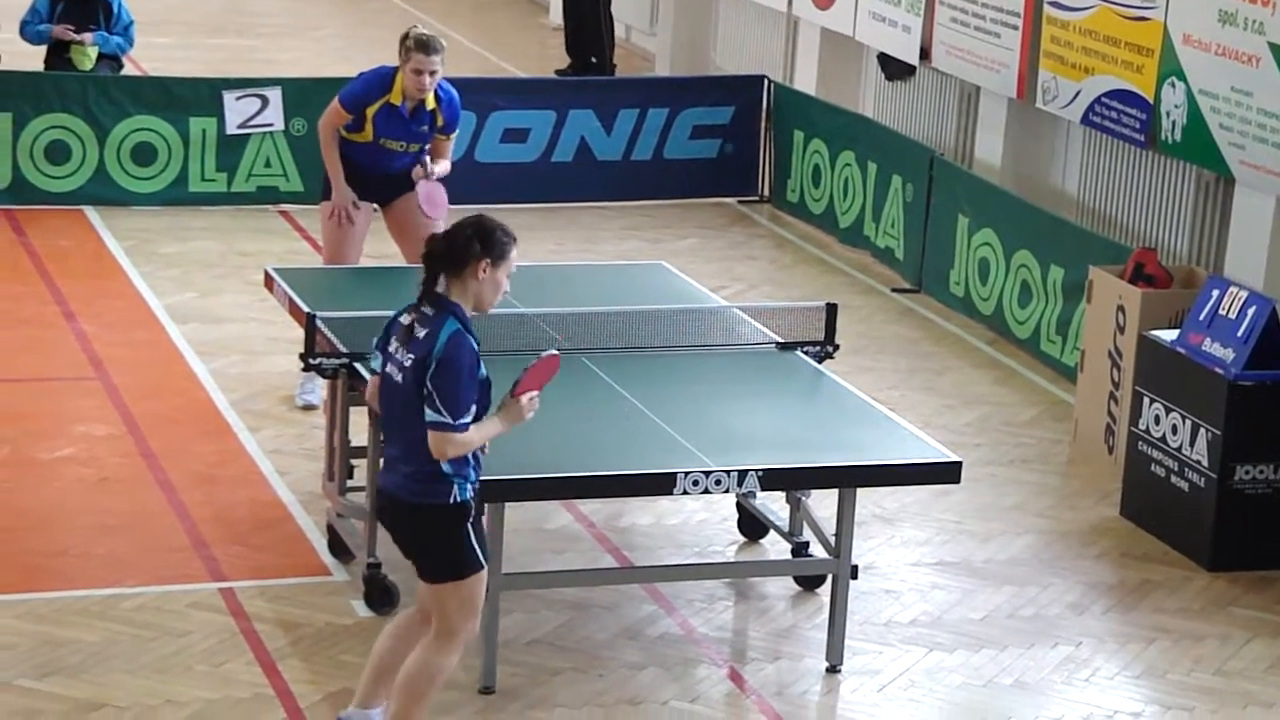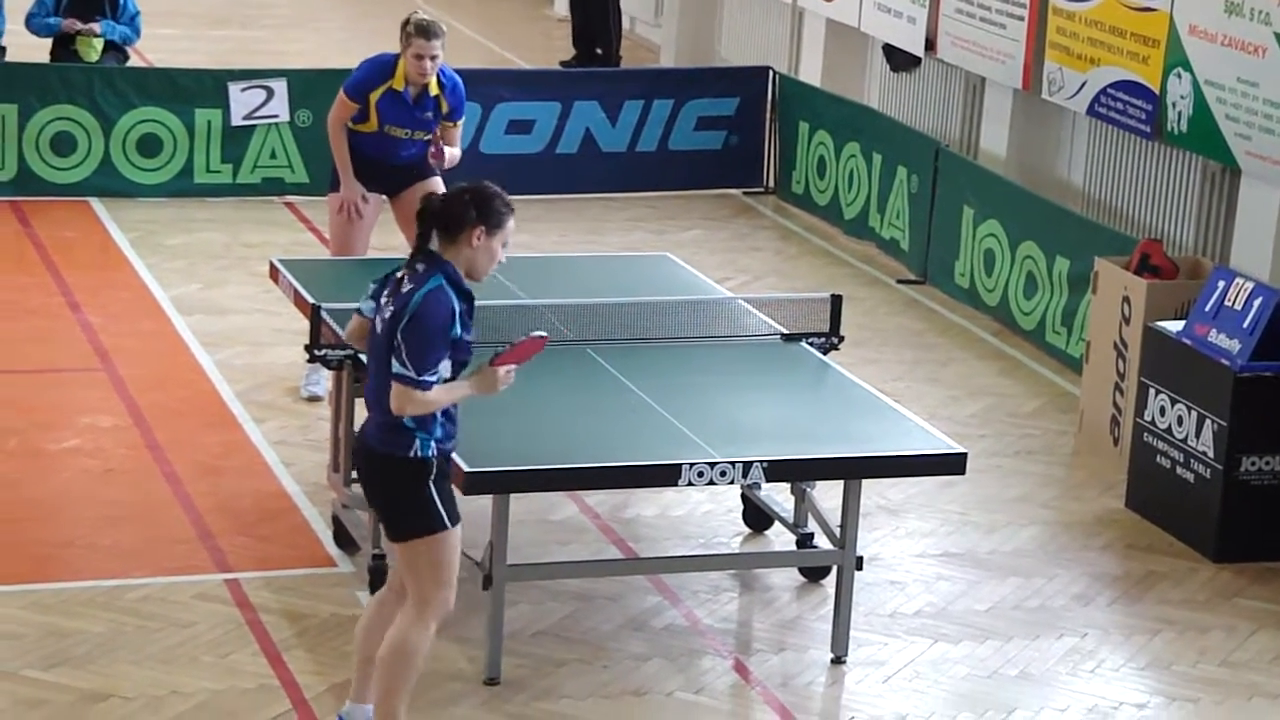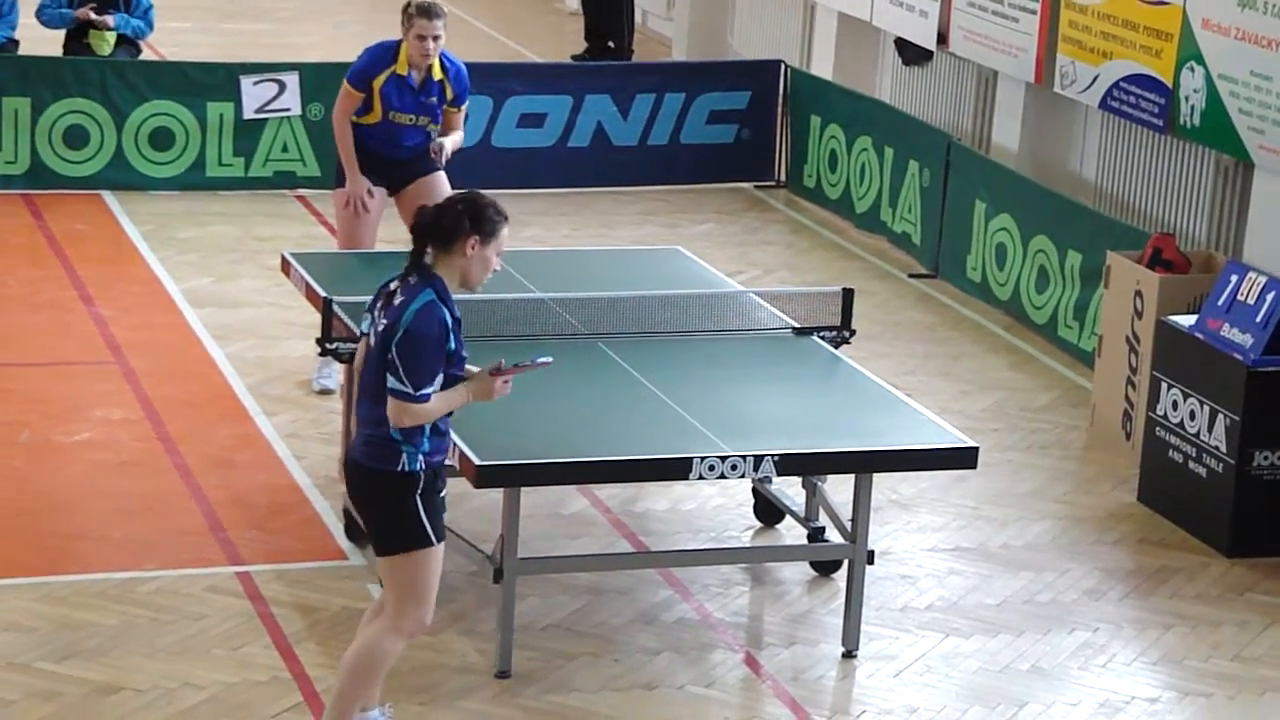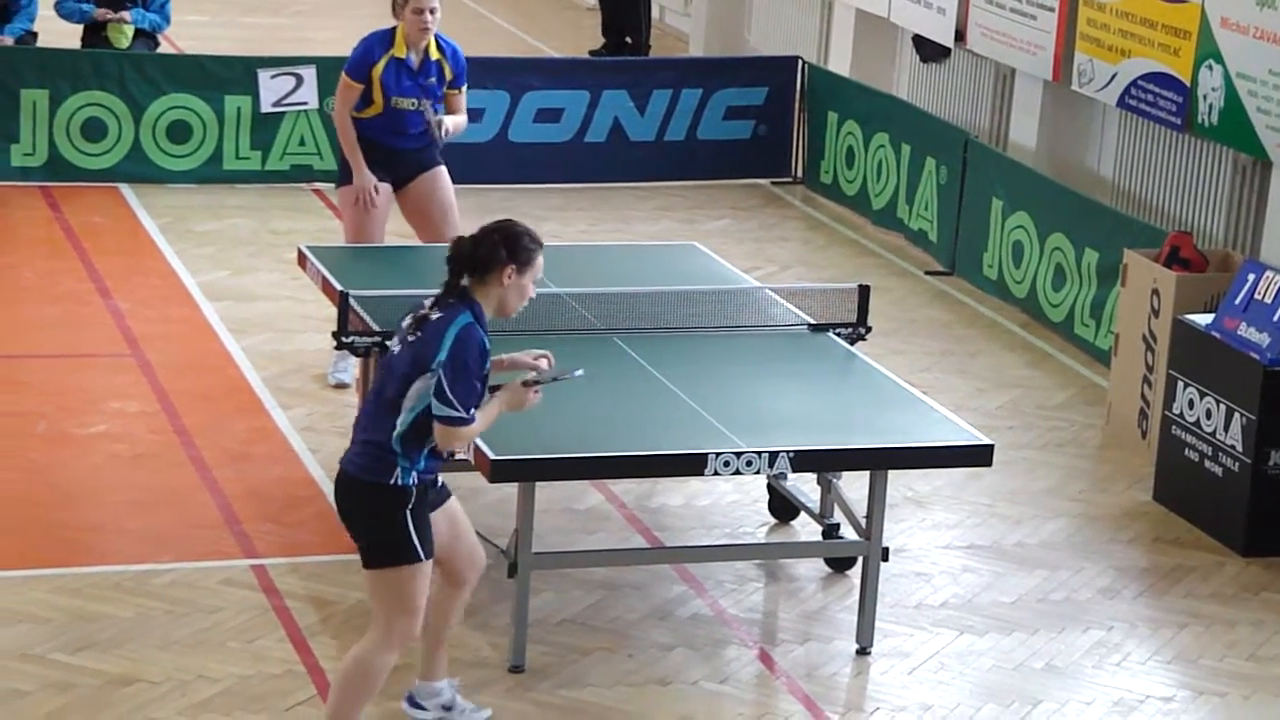
dt=0.3s
person 1, frame 1
left shoulder: (405, 320)
right shoulder: (456, 346)
left elbow: (376, 397)
right elbow: (446, 444)
right wrist: (505, 418)
left hip: (397, 493)
right hip: (439, 505)
left knee: (430, 612)
right knee: (453, 632)
person 1, frame 2
left shoulder: (405, 276)
right shoulder: (438, 303)
left elbow: (356, 334)
right elbow: (408, 400)
right wrist: (476, 383)
left hip: (383, 453)
right hip: (409, 464)
left knee: (405, 588)
right knee: (432, 604)
person 1, frame 3
left shoulder: (401, 288)
right shoulder: (429, 314)
left elbow: (368, 357)
right elbow: (407, 411)
left wrist: (454, 368)
right wrist: (471, 391)
left hip: (383, 467)
right hip: (398, 476)
left knee: (400, 600)
right knee: (409, 617)
person 1, frame 4
left shoulder: (442, 312)
right shoulder: (464, 335)
right elbow: (453, 435)
left wrist: (502, 365)
right wrist: (504, 401)
left hip: (405, 478)
right hip: (384, 488)
left knee: (466, 568)
right knee: (395, 628)
person 2, frame 1
left shoulder: (448, 102)
right shoulder: (371, 85)
left elbow: (442, 160)
right elbow: (326, 128)
left wrist: (433, 171)
right wrist: (338, 187)
left hip: (406, 178)
right hip: (352, 173)
right knee: (337, 272)
right ankle: (313, 371)
person 2, frame 2
left shoulder: (451, 88)
right shoulder: (374, 72)
left elbow: (454, 149)
right elbow: (336, 122)
left wrist: (445, 155)
right wrist: (348, 181)
left hip: (415, 168)
right hip: (361, 165)
right ankle: (320, 362)
person 2, frame 3
left shoulder: (454, 74)
right shoulder: (375, 59)
left elbow: (455, 131)
right elbow: (341, 116)
left wrist: (446, 143)
right wrist: (353, 176)
left hip: (419, 162)
right hip: (366, 159)
right ankle: (330, 356)
person 2, frame 4
left shoulder: (451, 56)
right shoulder: (373, 48)
left elbow: (460, 116)
right elbow: (341, 112)
left wrist: (447, 122)
right wrist: (359, 170)
left hip: (420, 155)
right hip: (369, 154)
right ankle: (345, 351)
